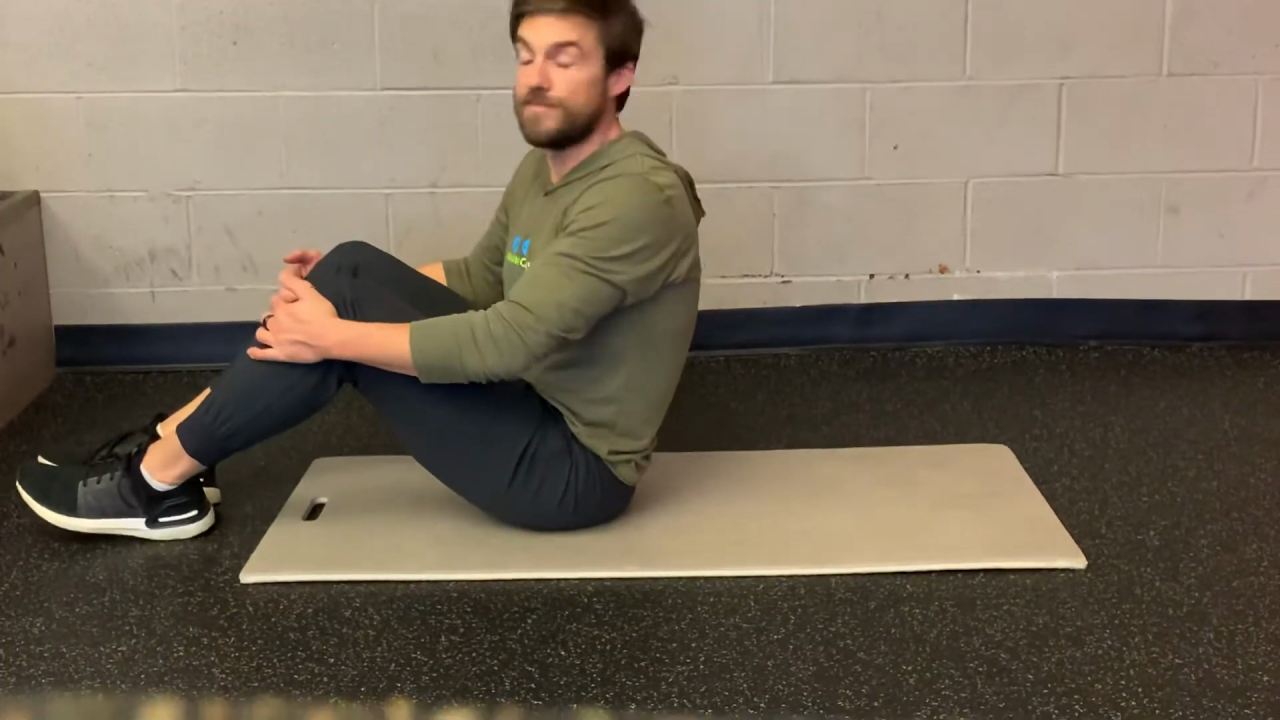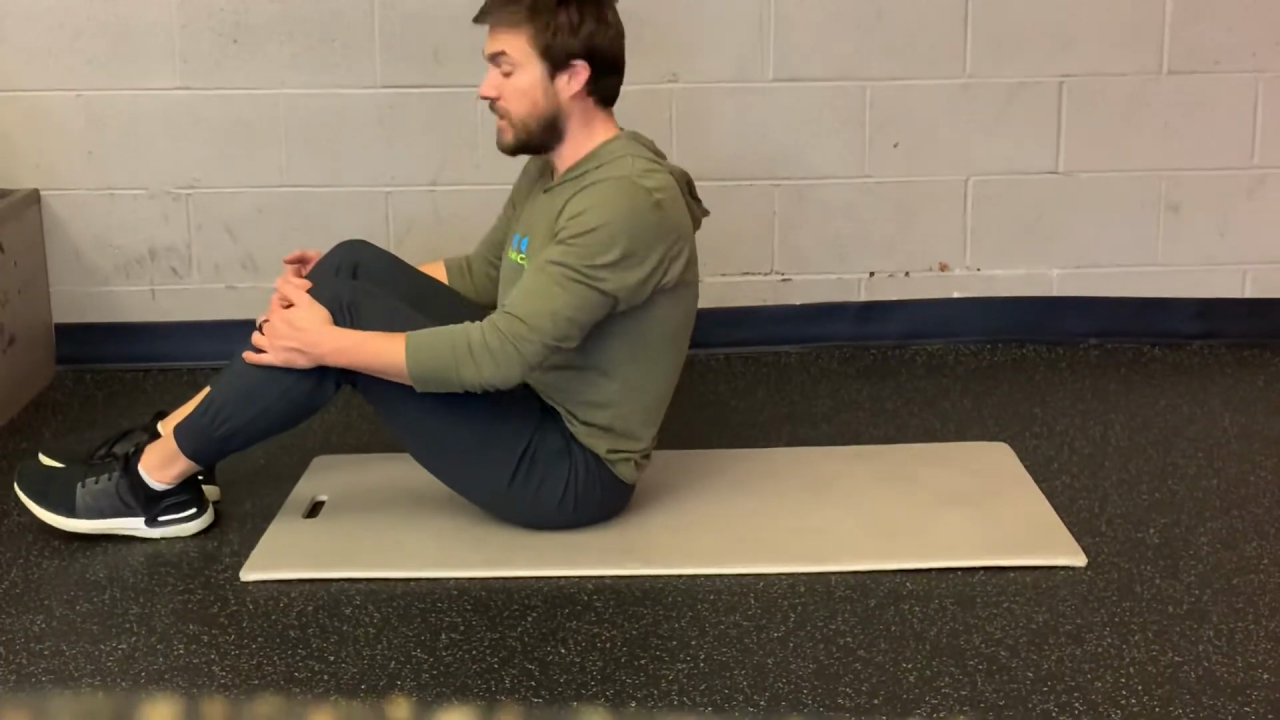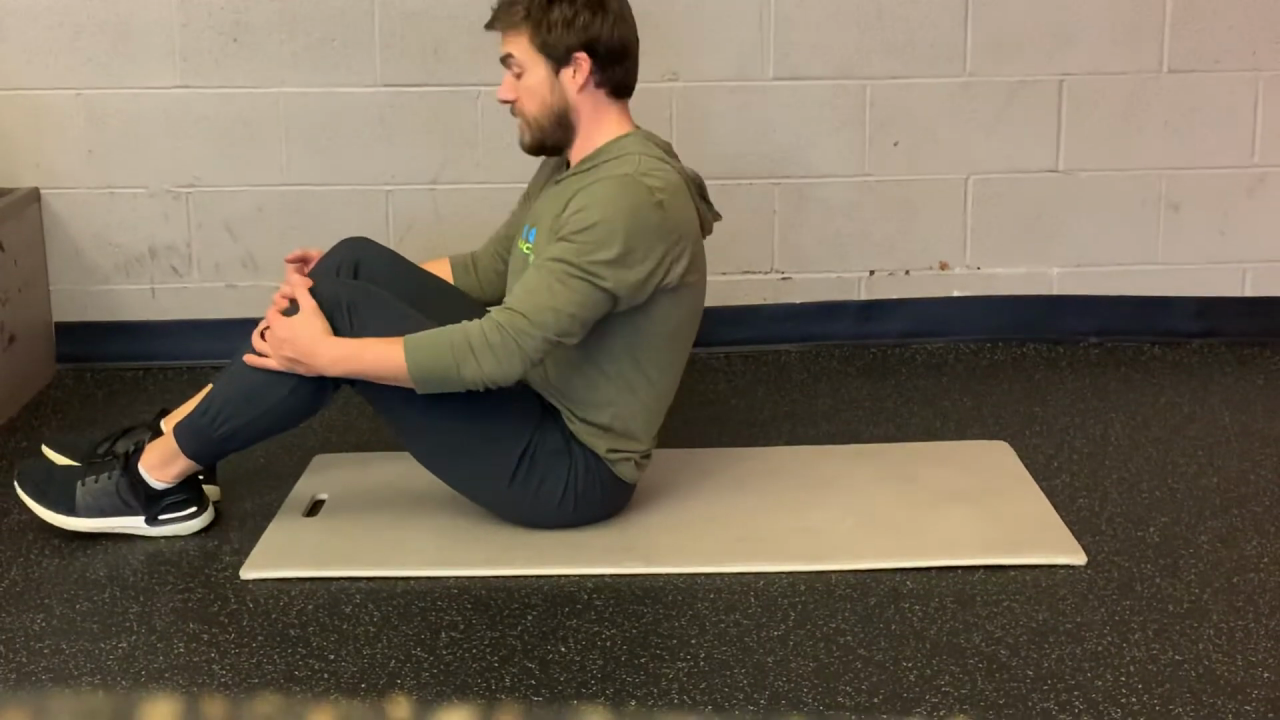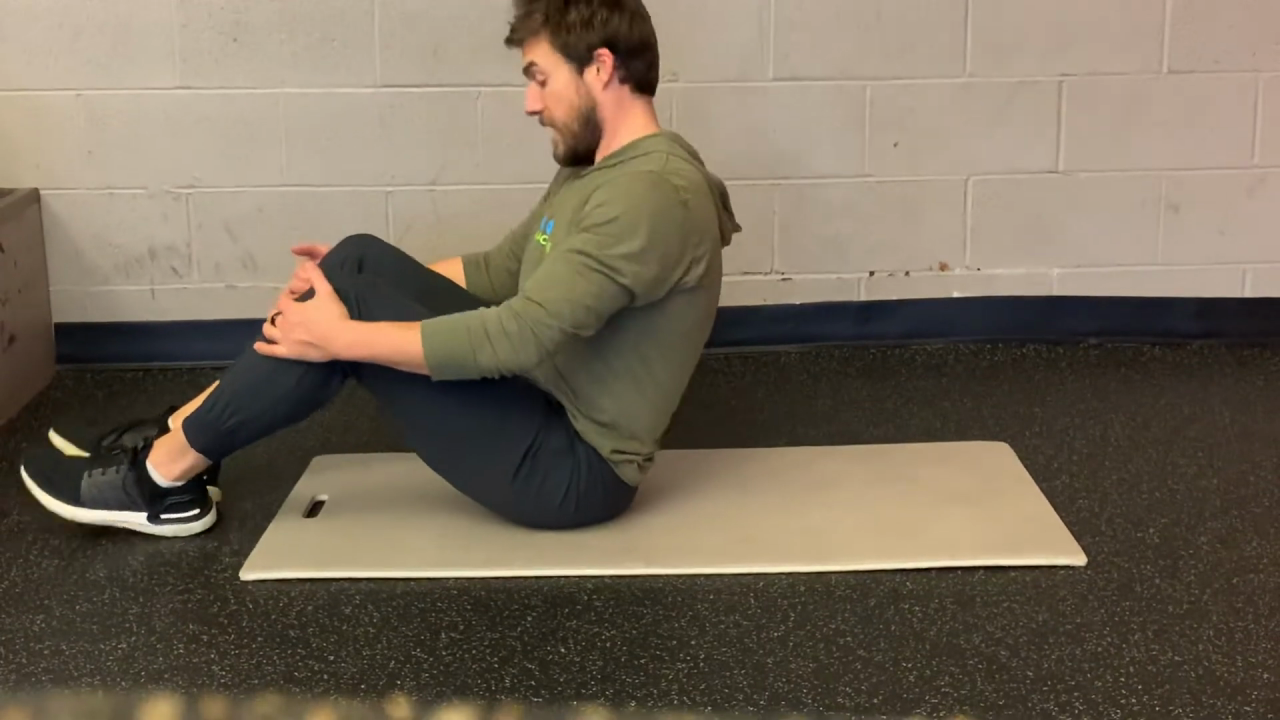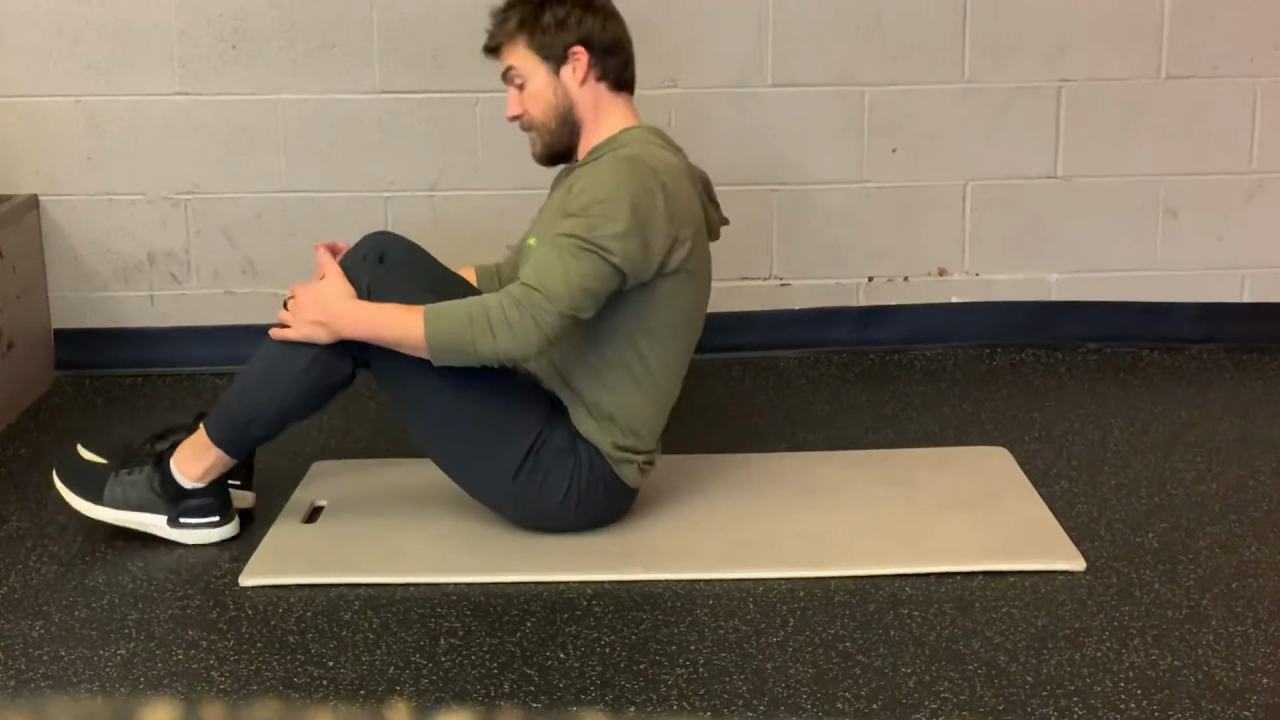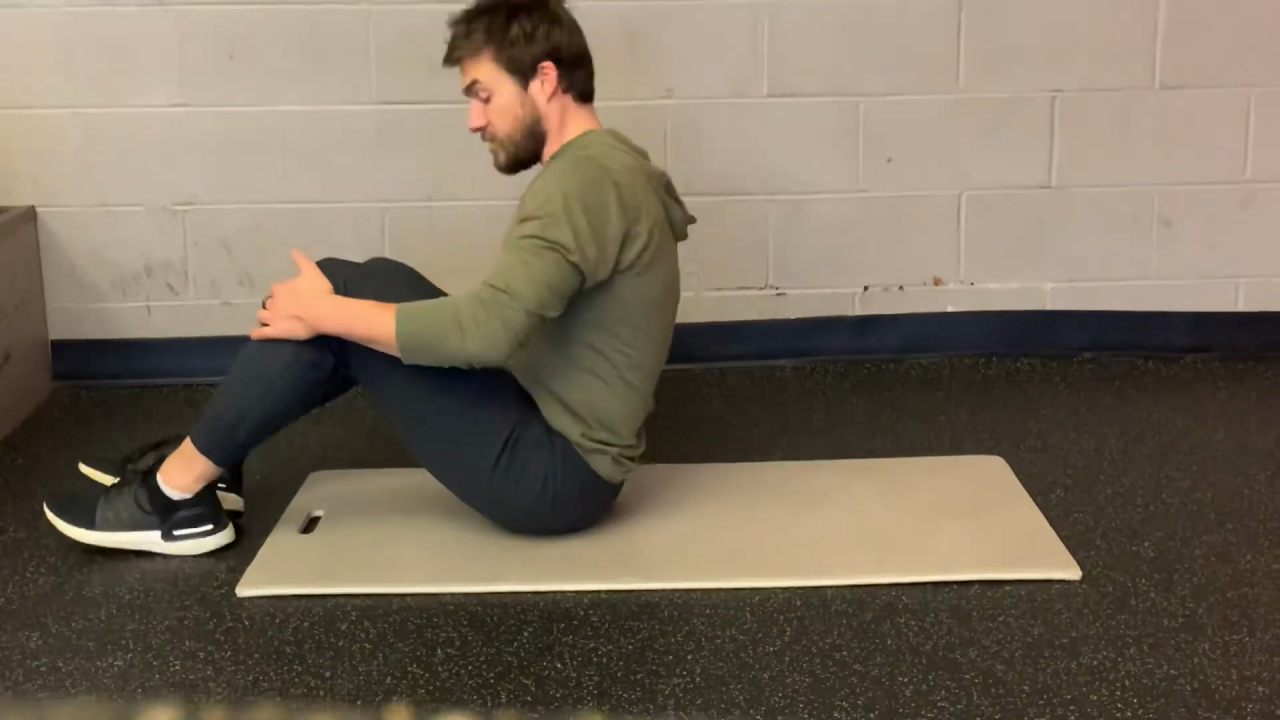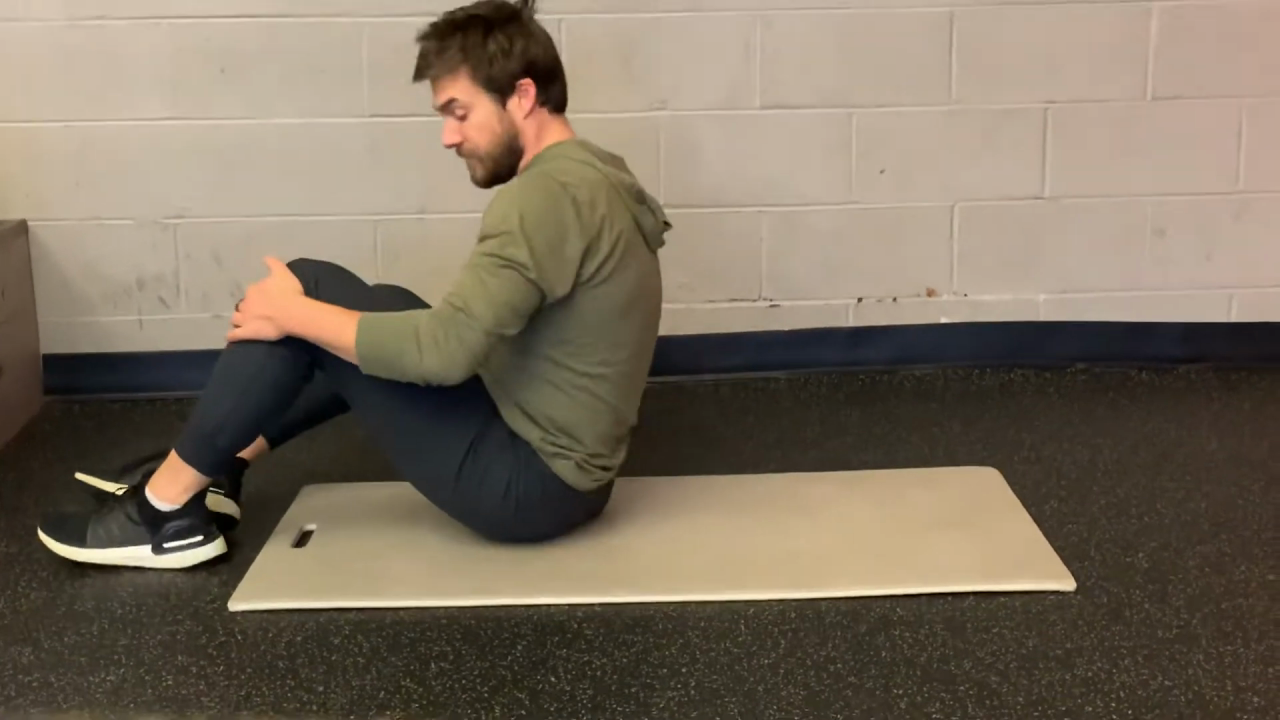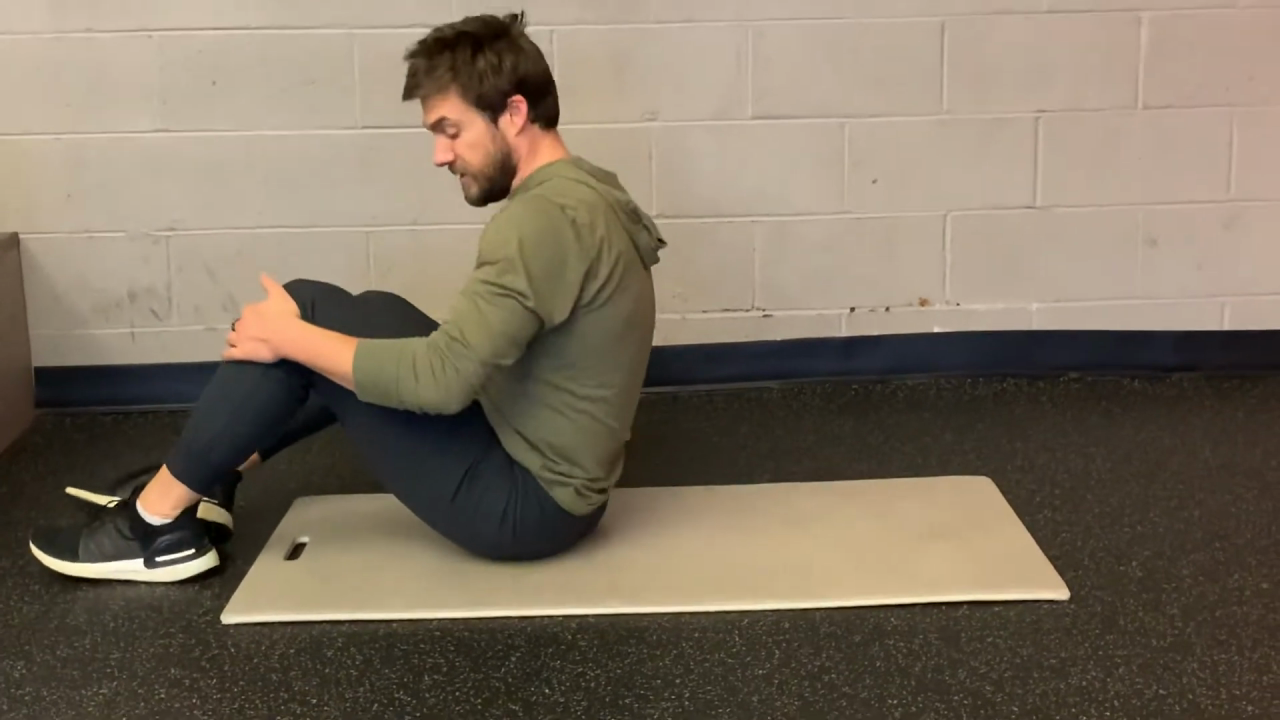
dt=0.2s
person 1, frame 1
left shoulder: (637, 199)
right shoulder: (542, 170)
left elbow: (505, 340)
right elbow: (481, 278)
left wrist: (333, 335)
right wrist: (345, 285)
left hip: (574, 471)
right hip: (541, 409)
left knee: (344, 308)
right knee: (352, 265)
left ankle: (157, 480)
right ankle: (174, 440)
person 1, frame 2
left shoulder: (626, 202)
right shoulder: (553, 168)
left elbow: (502, 353)
right elbow: (484, 275)
left wrist: (328, 342)
right wrist: (343, 281)
left hip: (572, 470)
right hip: (542, 407)
left knee: (341, 309)
right knee: (353, 265)
left ankle: (156, 480)
right ankle: (173, 438)
person 1, frame 3
left shoulder: (630, 199)
right shoulder: (576, 166)
left elbow: (502, 350)
right elbow: (491, 272)
left wrist: (326, 354)
right wrist: (339, 280)
left hip: (571, 469)
right hip: (545, 406)
left knee: (341, 313)
right knee: (355, 263)
left ankle: (157, 479)
right ankle: (173, 438)
person 1, frame 4
left shoulder: (651, 196)
right shoulder: (599, 166)
left elbow: (517, 337)
right elbow: (504, 271)
left wrist: (342, 336)
right wrist: (352, 277)
left hip: (573, 470)
right hip: (550, 408)
left knee: (349, 306)
right knee: (362, 258)
left ankle: (162, 478)
right ankle: (180, 435)
person 1, frame 5
left shoulder: (631, 180)
right shoulder: (599, 168)
left elbow: (515, 326)
right elbow: (515, 281)
left wrist: (352, 314)
right wrist: (367, 277)
left hip: (573, 474)
right hip: (554, 416)
left knee: (359, 301)
right knee: (383, 255)
left ankle: (188, 483)
right ankle: (213, 442)
person 1, frame 6
left shoulder: (583, 179)
right shoulder: (593, 170)
left elbow: (487, 330)
right elbow: (506, 312)
left wrist: (328, 313)
right wrist: (350, 301)
left hip: (553, 474)
right hip: (557, 442)
left knee: (339, 294)
right knee: (380, 283)
left ankle: (176, 496)
right ankle: (212, 456)
person 1, frame 7
left shoulder: (547, 195)
right shoulder: (587, 179)
left elbow: (446, 351)
left wrist: (296, 313)
left hip: (524, 482)
right hip: (562, 469)
left knee: (311, 287)
right knee: (375, 311)
left ankle: (167, 510)
right ankle: (218, 461)
person 1, frame 8
left shoulder: (545, 217)
right shoulder: (579, 197)
left elbow: (443, 379)
left wrist: (292, 338)
left hip: (523, 505)
right hip: (556, 483)
left knee: (307, 308)
right knee: (376, 315)
left ankle: (160, 521)
right ankle: (212, 474)
